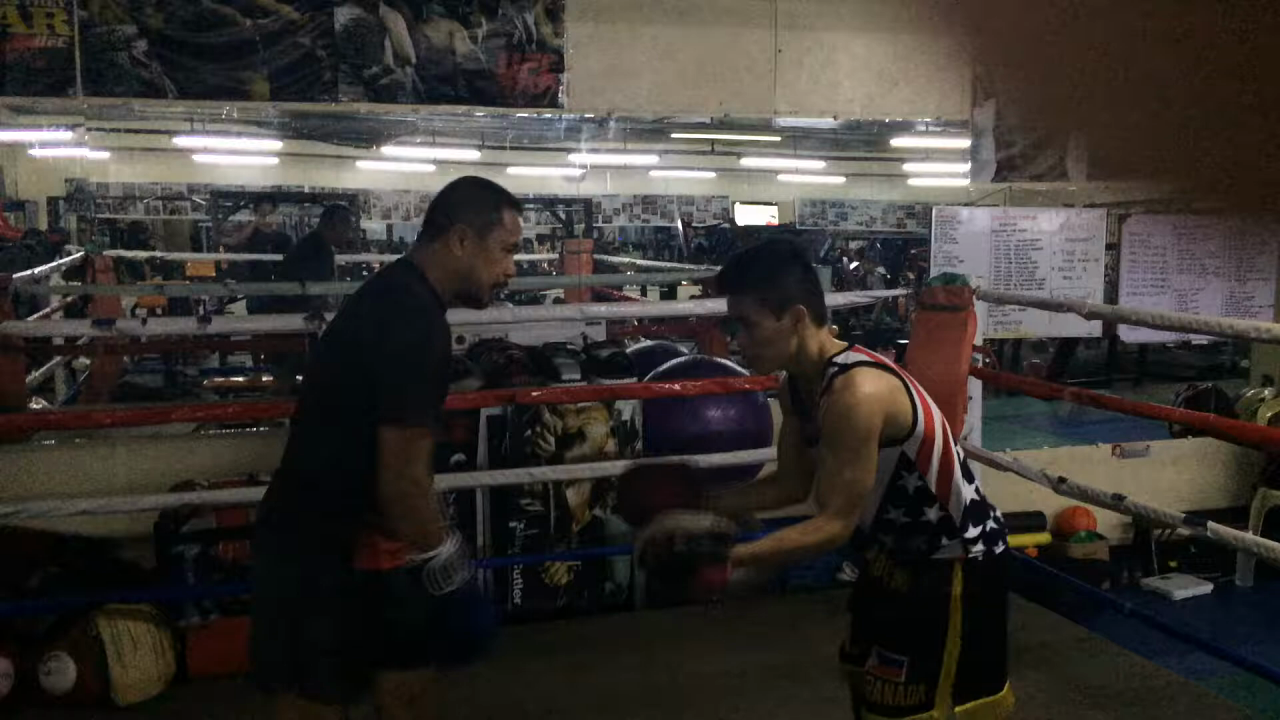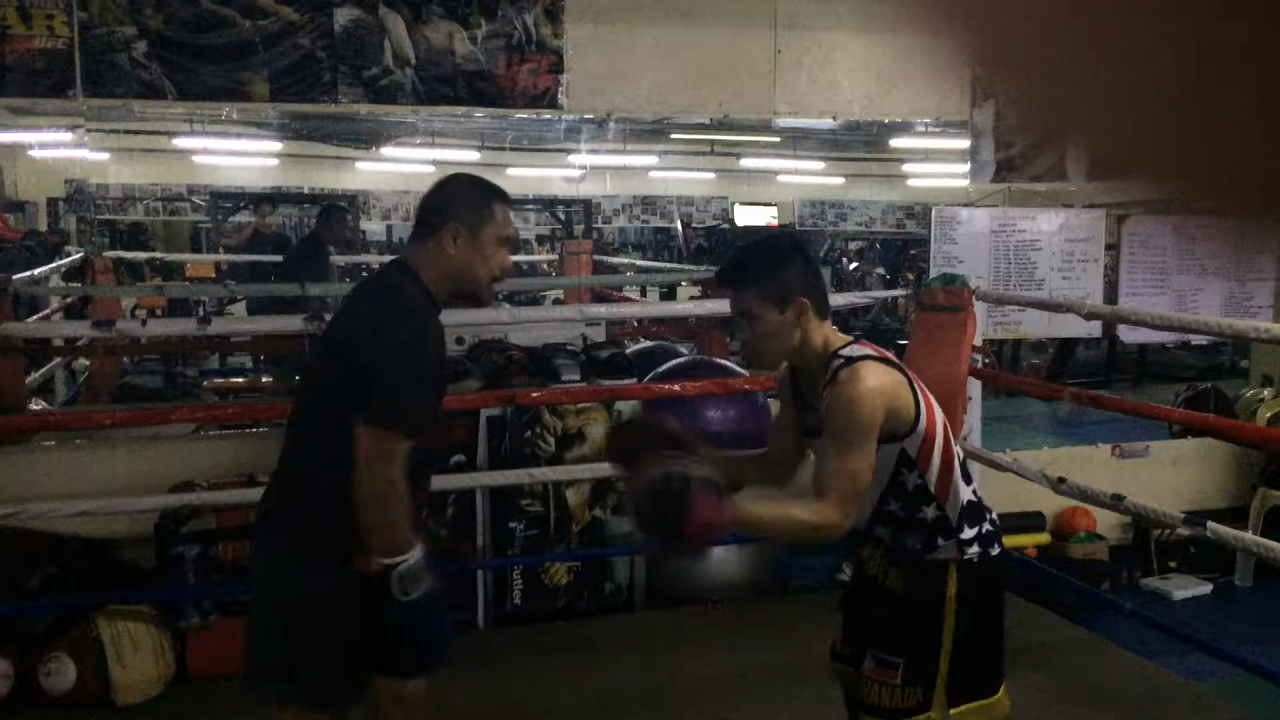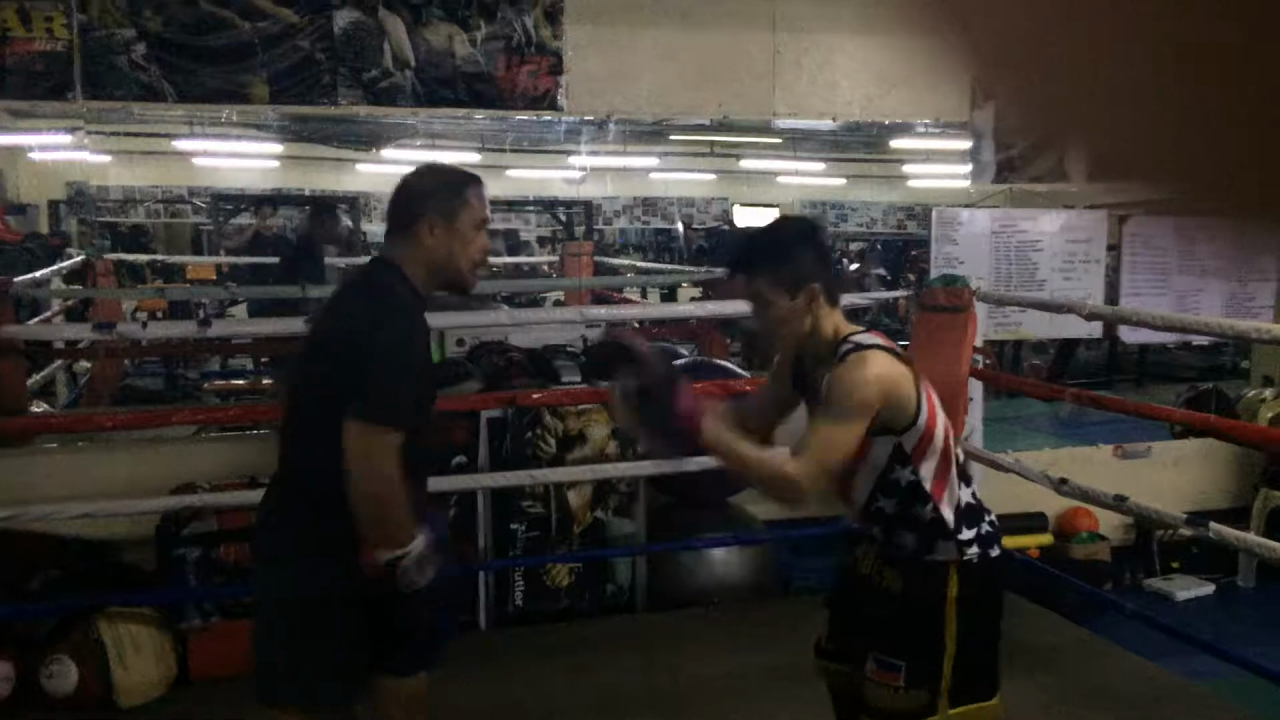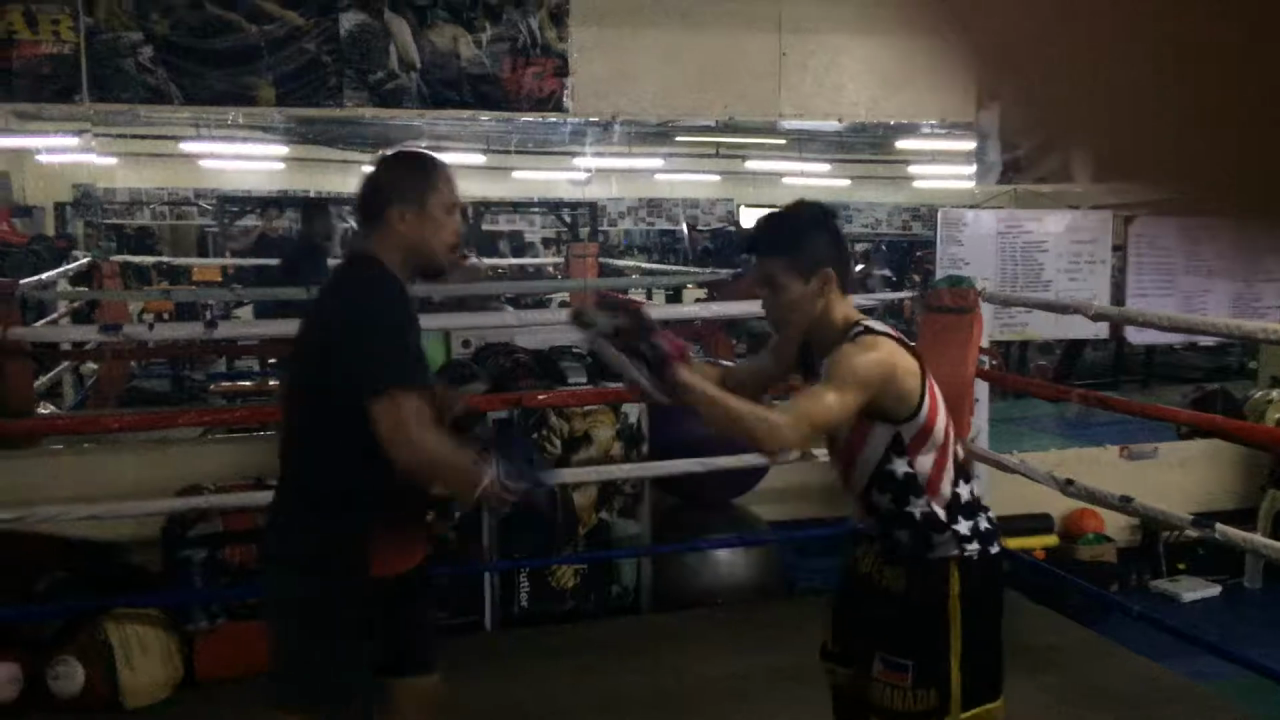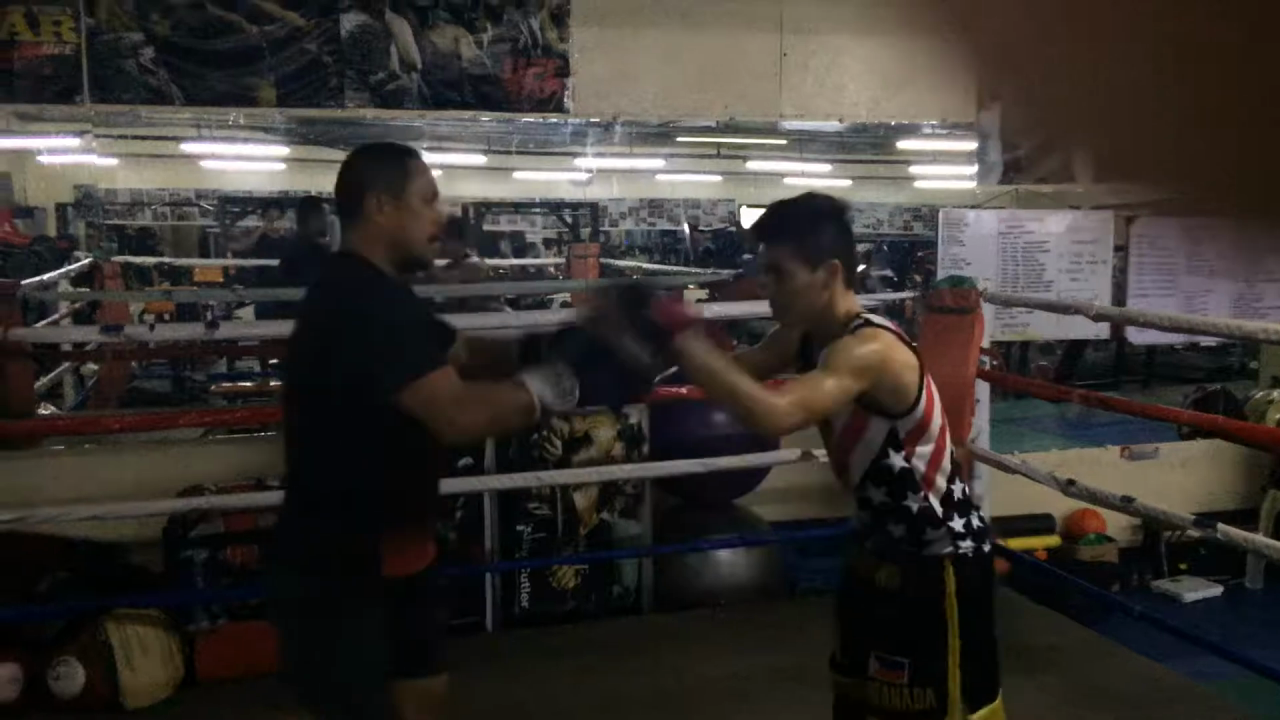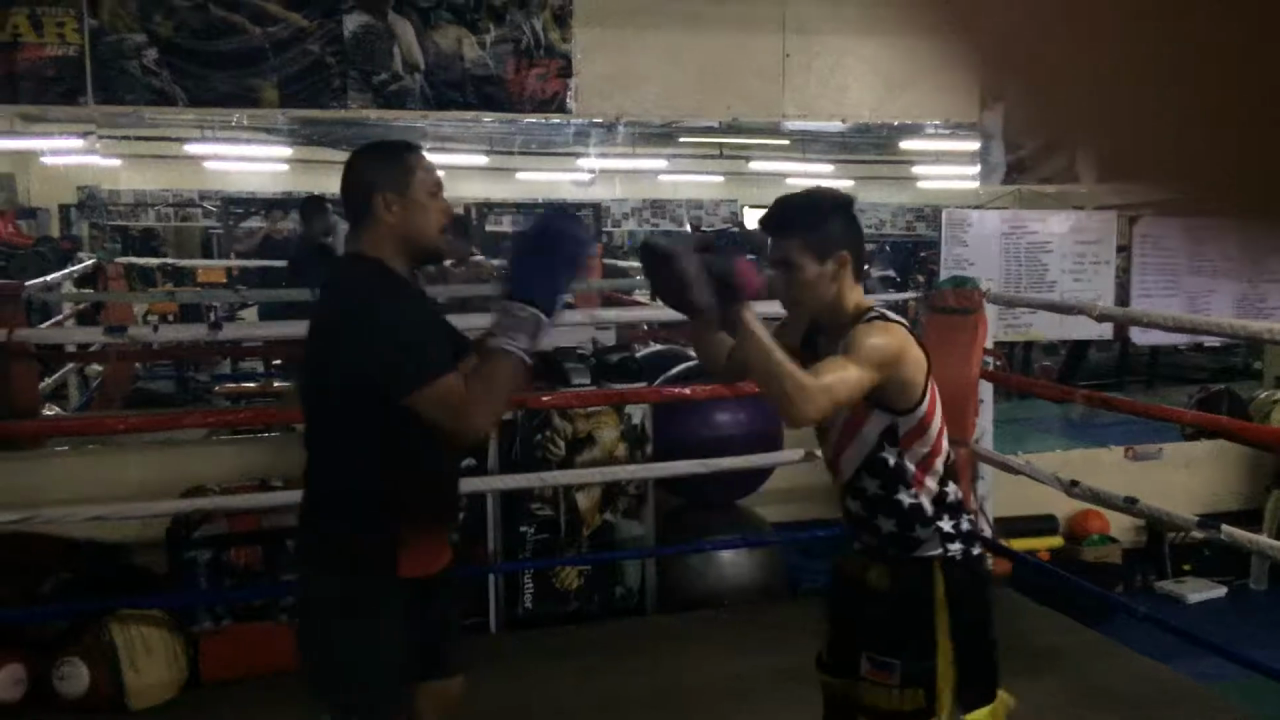
dt=0.1s
person 1, frame 1
left shoulder: (396, 297)
right shoulder: (413, 323)
right elbow: (403, 476)
right wrist: (455, 581)
left hip: (359, 541)
right hip: (320, 549)
person 1, frame 2
left shoulder: (391, 299)
right shoulder: (405, 324)
right elbow: (379, 478)
right wrist: (413, 588)
left hip: (360, 548)
right hip: (319, 554)
person 1, frame 3
left shoulder: (379, 301)
right shoulder: (389, 317)
right elbow: (371, 474)
right wrist: (419, 573)
left hip: (359, 550)
right hip: (321, 554)
person 1, frame 4
left shoulder: (370, 294)
right shoulder: (369, 305)
left elbow: (417, 409)
right elbow: (411, 444)
right wrist: (501, 483)
left hip: (374, 549)
right hip: (331, 558)
person 1, frame 5
left shoulder: (372, 292)
right shoulder: (359, 301)
left elbow: (452, 362)
right elbow: (457, 413)
right wrist: (562, 385)
left hip: (389, 548)
right hip: (340, 558)
person 1, frame 6
left shoulder: (387, 293)
right shoulder: (370, 303)
left elbow: (464, 370)
right elbow: (470, 416)
left wrist: (524, 309)
right wrist: (527, 307)
left hip: (410, 548)
right hip: (363, 559)
person 2, frame 1
left shoulder: (857, 393)
right shoulder: (798, 383)
left elbow: (834, 524)
right elbow: (790, 483)
left wrist: (734, 558)
right wrist: (706, 508)
left hip: (955, 561)
right hip: (898, 550)
person 2, frame 2
left shoulder: (860, 386)
right shoulder: (798, 375)
left elbow: (831, 514)
right elbow: (776, 465)
left wrist: (720, 514)
right wrist: (688, 460)
left hip: (949, 562)
right hip: (892, 551)
person 2, frame 3
left shoulder: (864, 373)
right shoulder: (800, 359)
left elbow: (798, 481)
right elbow: (752, 423)
left wrist: (700, 432)
right wrist: (666, 392)
left hip: (947, 562)
right hip: (889, 547)
right knee: (848, 675)
person 2, frame 4
left shoulder: (868, 357)
right shoulder: (807, 342)
left elbow: (777, 433)
right elbow: (733, 383)
left wrist: (675, 373)
right wrist: (651, 345)
left hip: (947, 560)
right hip: (889, 548)
person 2, frame 5
left shoulder: (869, 349)
right shoulder: (809, 335)
left elbow: (772, 415)
right elbow: (722, 368)
left wrist: (680, 335)
right wrist: (677, 328)
left hip: (940, 558)
right hip: (883, 546)
person 2, frame 6
left shoulder: (879, 341)
right shoulder: (810, 328)
left elbow: (803, 406)
right elbow: (728, 362)
left wrist: (737, 307)
right wrist: (699, 301)
left hip: (928, 561)
right hip: (871, 550)
